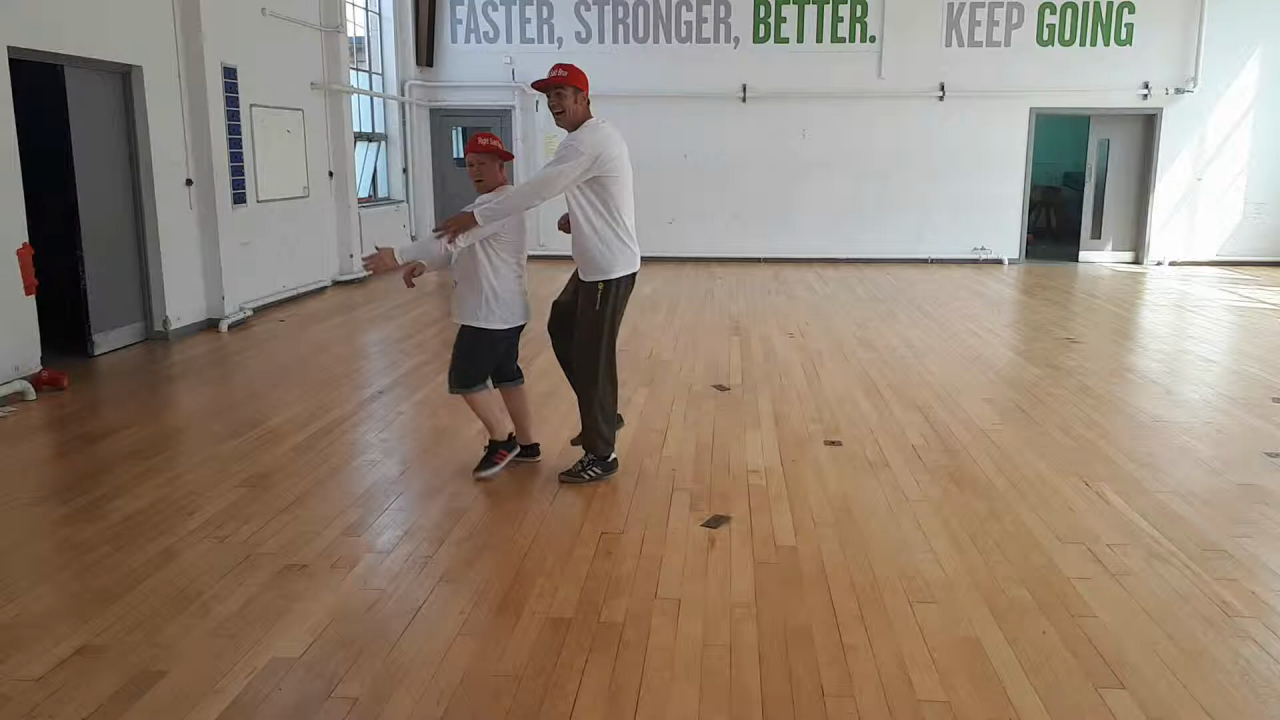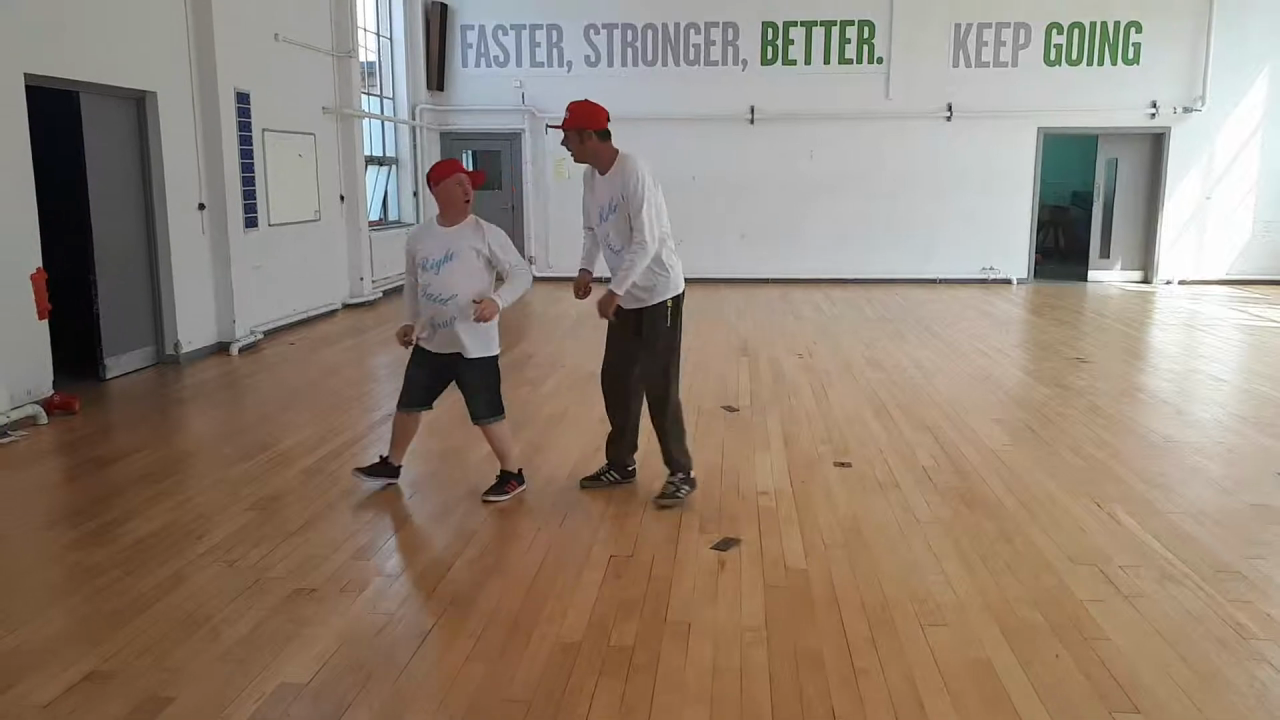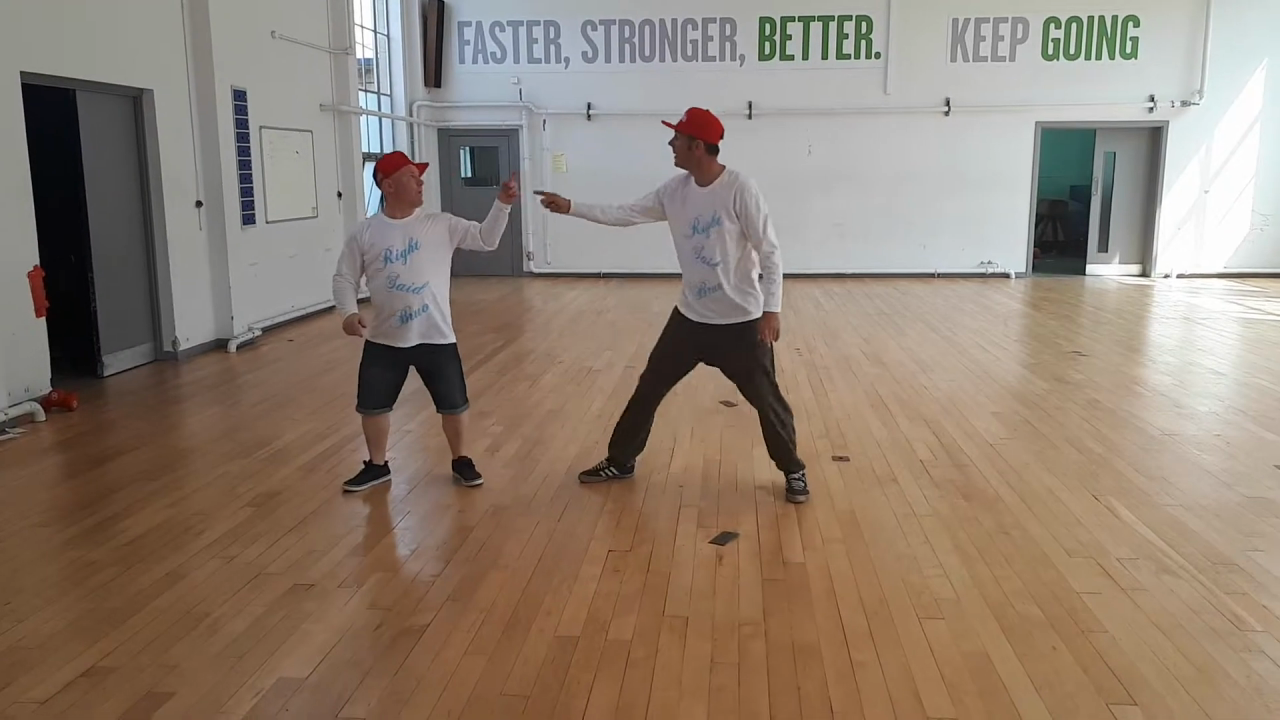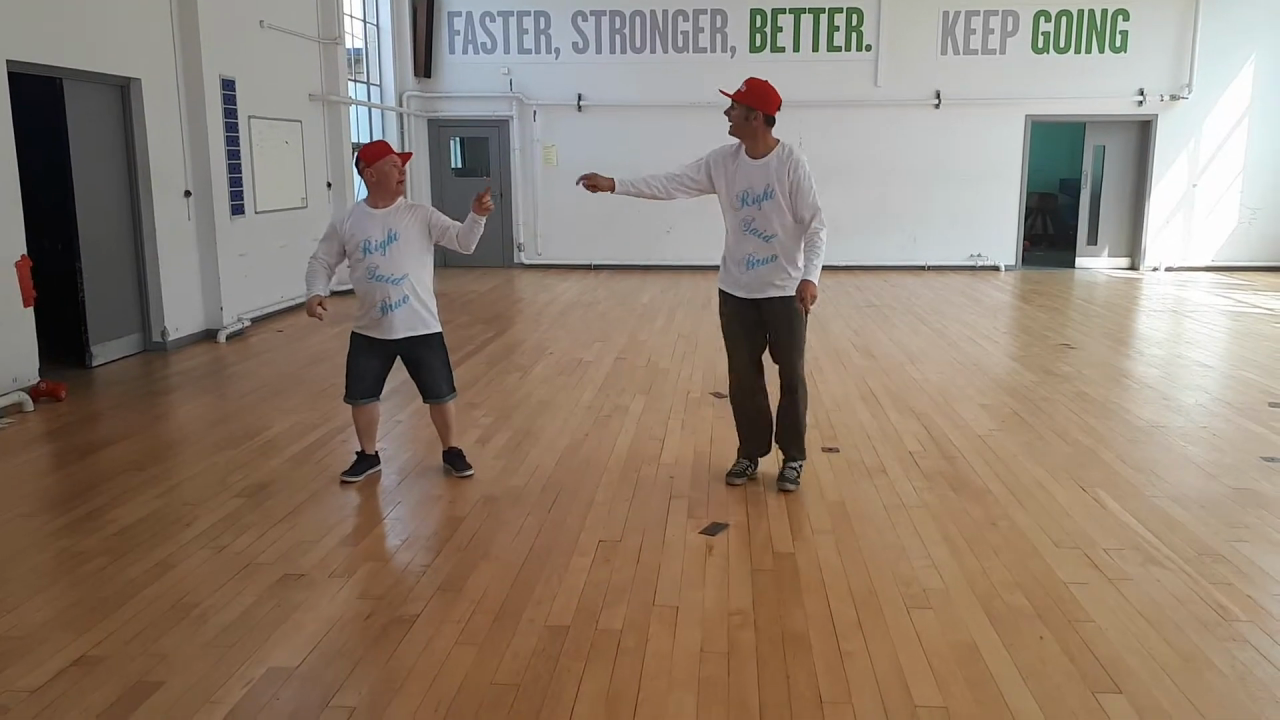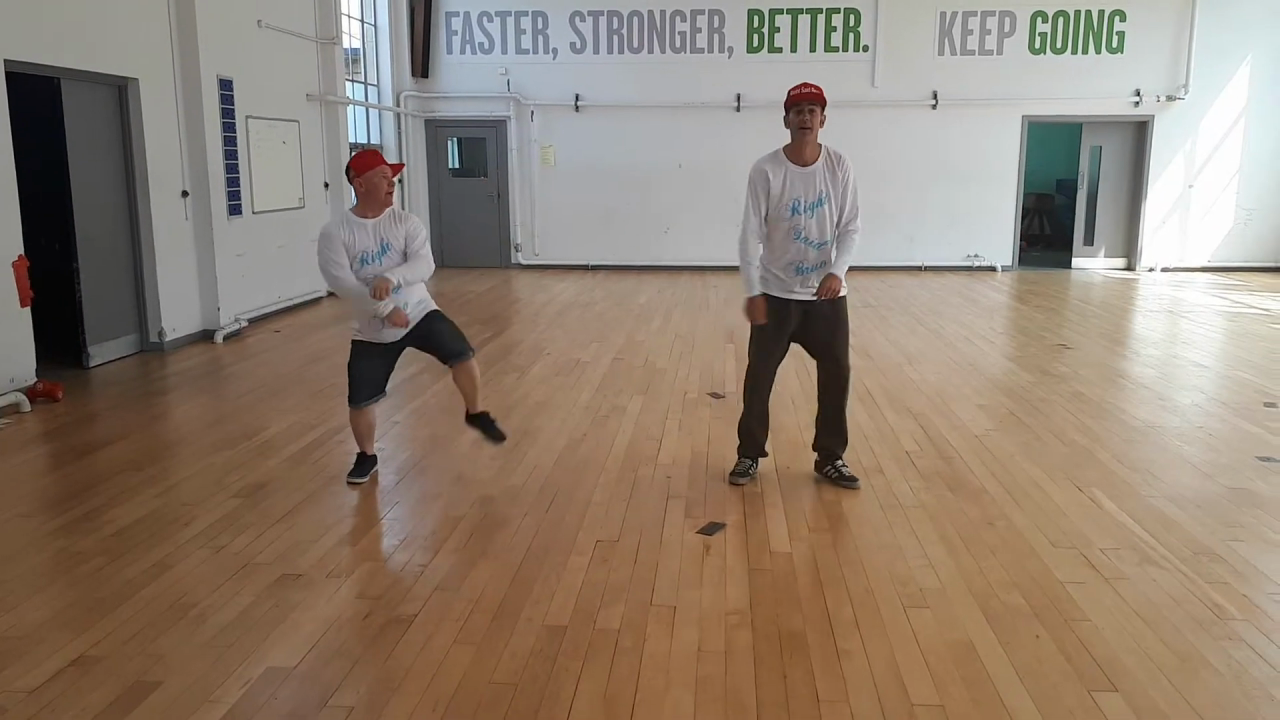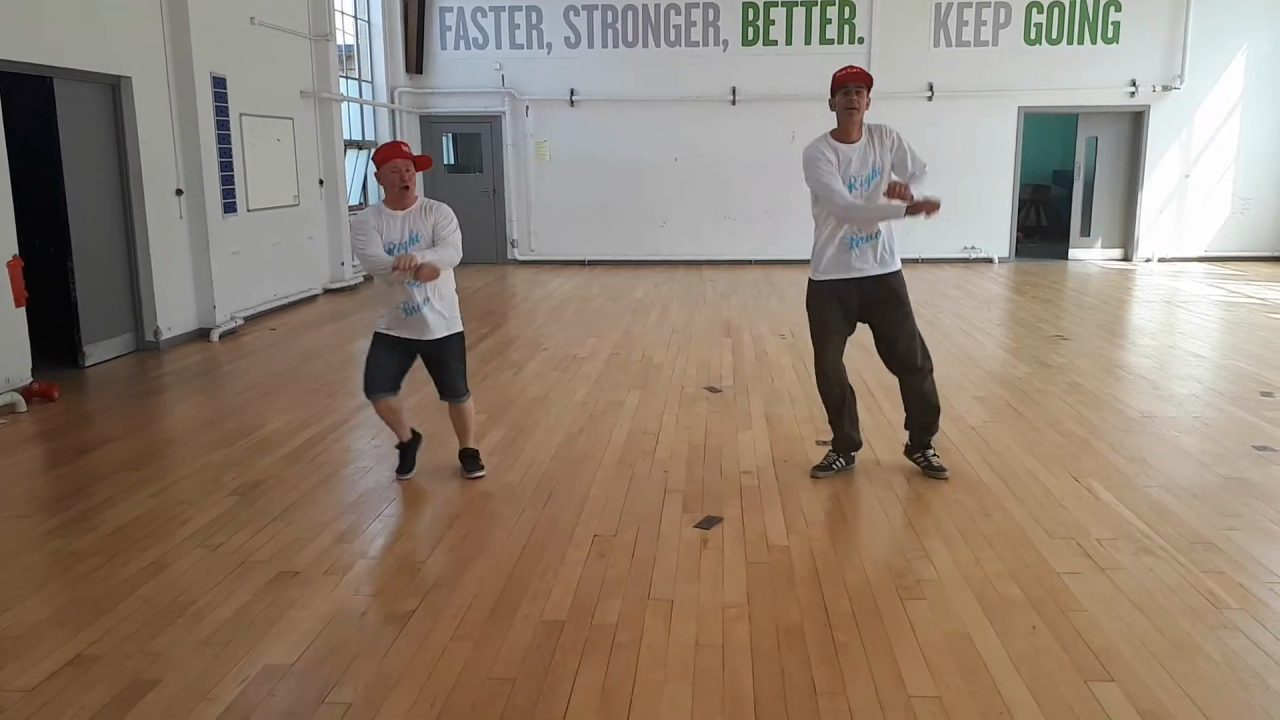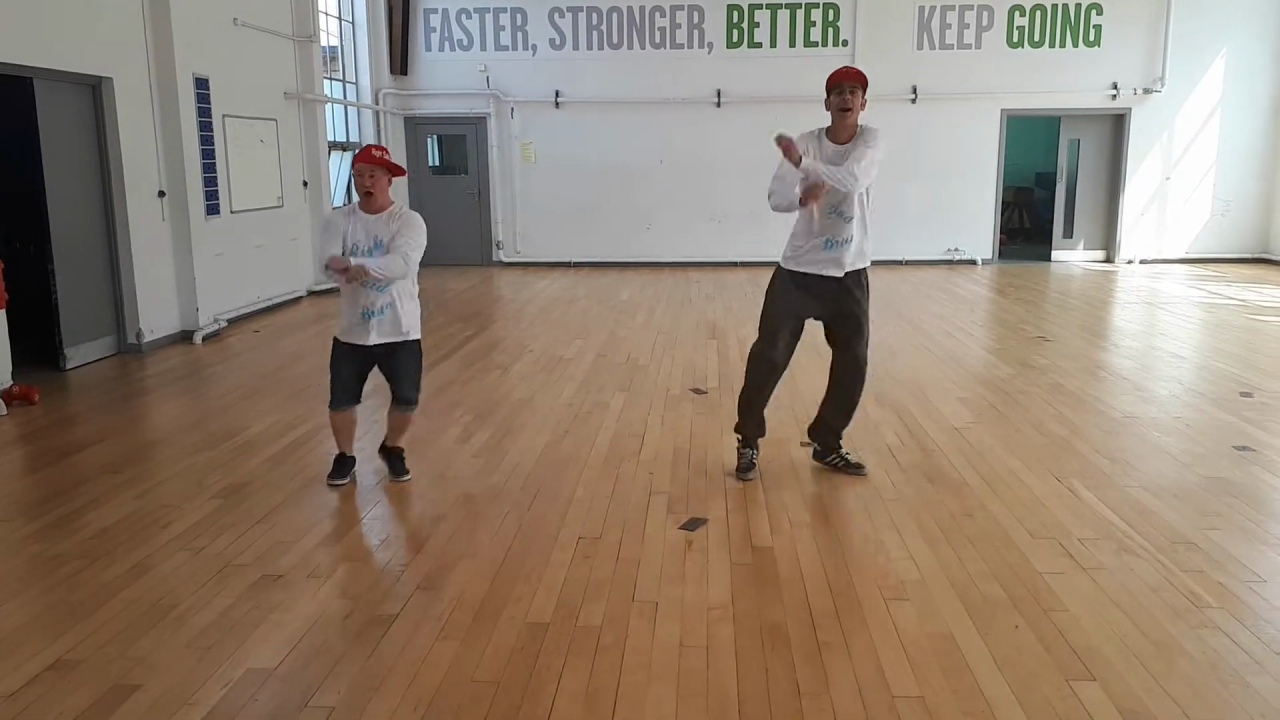
dt=0.4s
person 1, frame 1
left shoulder: (588, 141)
right shoulder: (598, 134)
left elbow: (536, 189)
left wrist: (474, 217)
right wrist: (574, 216)
left hip: (608, 270)
right hip: (595, 265)
left knee: (592, 360)
right knee: (562, 329)
left ankle: (601, 455)
right ankle: (604, 420)
person 1, frame 2
left shoulder: (634, 175)
right shoulder: (591, 177)
left elbow: (647, 240)
left wrist: (617, 291)
right wrist: (586, 268)
left hip: (658, 295)
right hip: (622, 299)
left knee: (659, 386)
right knee: (616, 382)
left ankle: (680, 472)
right ankle: (621, 462)
person 1, frame 3
left shoulder: (741, 190)
right shoulder: (675, 190)
left elbow: (769, 253)
right elbow: (628, 214)
left wrist: (772, 309)
right wrist: (571, 207)
left hip: (741, 317)
right hip: (691, 315)
left knee: (766, 398)
right knee: (650, 387)
left ankle: (792, 470)
right ankle: (621, 460)
person 1, frame 4
left shoulder: (792, 164)
right shoulder: (722, 160)
left elbow: (814, 226)
right elbow: (672, 183)
left wrist: (810, 275)
right wrist: (615, 185)
left hip: (784, 291)
right hip: (736, 289)
left knee: (792, 376)
right knee: (744, 378)
left ankle: (791, 458)
right ankle: (750, 453)
person 1, frame 5
left shoulder: (838, 165)
right shoulder: (765, 170)
left elbow: (851, 227)
right elbow: (751, 234)
left wrist: (837, 274)
right wrist: (754, 291)
left hip: (825, 290)
right hip: (776, 291)
left knee: (836, 375)
right knee: (758, 377)
left ankle: (830, 458)
right ankle: (749, 455)
person 1, frame 6
left shoulder: (887, 138)
right shoulder: (818, 153)
left elbow: (923, 174)
right elbow: (841, 207)
left wrist: (905, 184)
right wrist: (905, 207)
left hip: (883, 274)
right hip: (831, 278)
left knee: (913, 362)
right knee: (829, 369)
left ankle: (922, 445)
right ankle: (844, 448)
person 1, frame 7
left shoulder: (870, 140)
right shoulder: (803, 142)
left elbow: (850, 182)
right elbow: (777, 198)
left wrist: (804, 159)
right wrist: (804, 189)
left hip: (849, 271)
right hip: (799, 269)
left knee: (852, 366)
right knee: (768, 356)
left ankle: (829, 446)
right ankle: (749, 440)
person 2, frame 1
left shoulder: (497, 205)
right shoulder: (492, 202)
left elbow: (452, 243)
right elbow: (459, 247)
left wrist: (398, 257)
right wrist: (422, 264)
left hip: (489, 314)
right hip: (507, 312)
left knee: (465, 382)
right knee: (507, 377)
left ankle: (502, 441)
right ankle: (526, 444)
person 2, frame 2
left shoulder: (486, 235)
right shoulder: (419, 237)
left elbow: (521, 275)
left wrist: (497, 301)
right wrist: (409, 321)
left hip: (475, 345)
right hip: (430, 342)
left knee: (487, 414)
right knee: (409, 405)
left ankle: (512, 475)
right ankle: (391, 465)
person 2, frame 3
left shoulder: (441, 225)
right shoulder: (364, 234)
left elbow: (486, 239)
right elbow: (344, 278)
left wrist: (502, 204)
right wrist: (349, 312)
left hip: (436, 336)
right hip: (384, 339)
left knee: (454, 405)
right knee: (372, 406)
left ankle: (460, 460)
right ankle: (377, 465)
person 2, frame 4
left shoulder: (422, 215)
right shoulder: (345, 223)
left elbow: (463, 242)
right elbow: (322, 262)
left wrist: (478, 215)
right wrist: (316, 293)
left hip: (421, 326)
right hip: (370, 330)
left knee: (441, 394)
right knee: (361, 396)
left ankle: (451, 451)
right ankle: (368, 455)
person 2, frame 5
left shoulder: (406, 221)
right shoulder: (333, 233)
left elbow: (424, 265)
right elbow: (340, 280)
left wrist: (392, 280)
right wrist: (383, 309)
left hip: (418, 312)
right hip: (373, 329)
left knee: (462, 354)
right knee: (361, 400)
left ankle: (477, 414)
right ankle: (366, 457)
person 2, frame 6
left shoulder: (438, 212)
right shoulder: (366, 221)
left elbow: (452, 253)
right elbow: (371, 262)
left wrist: (417, 261)
right wrist: (407, 266)
left hip: (441, 322)
right hip: (394, 325)
left knee: (457, 395)
right knee: (379, 392)
left ankle: (469, 451)
right ankle: (407, 441)
person 2, frame 7
left shoulder: (409, 222)
right shoulder: (338, 220)
left elbow: (403, 264)
right elbow: (332, 263)
left wrist: (353, 265)
right wrist: (346, 270)
left hip: (399, 329)
right hip: (352, 330)
left knee: (405, 402)
right knee: (342, 403)
left ankle: (393, 449)
right ankle: (345, 458)
